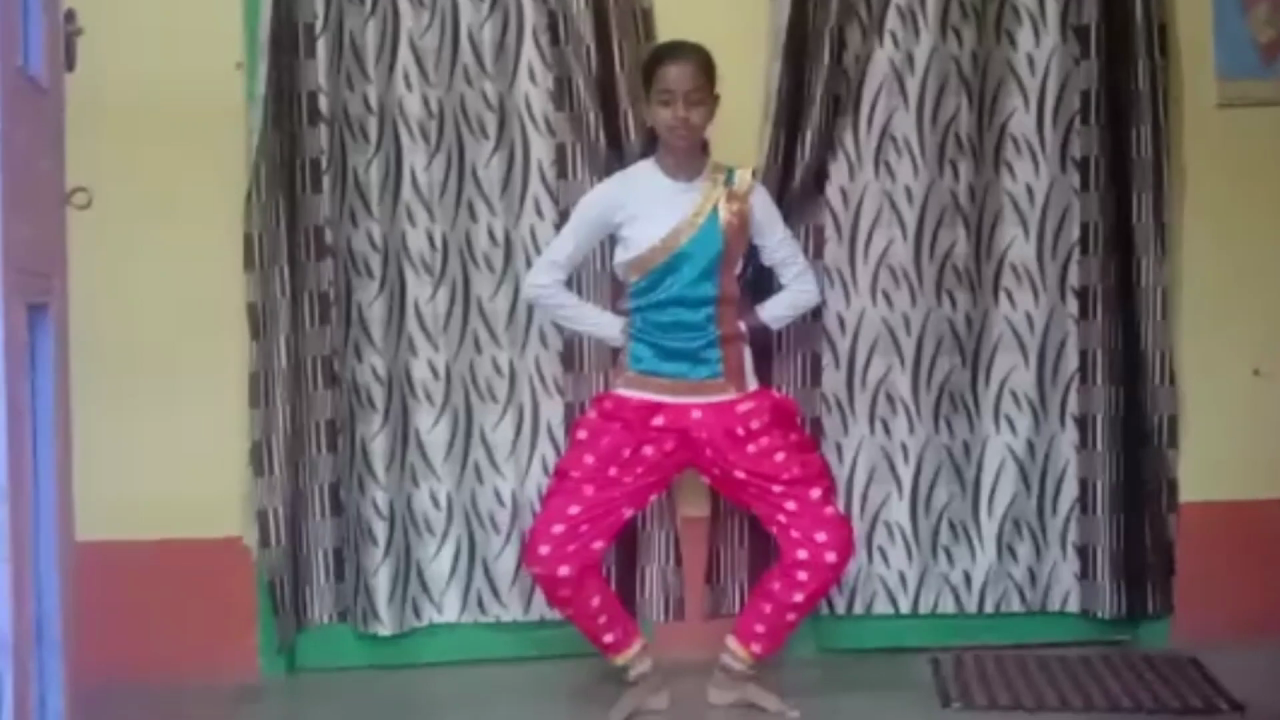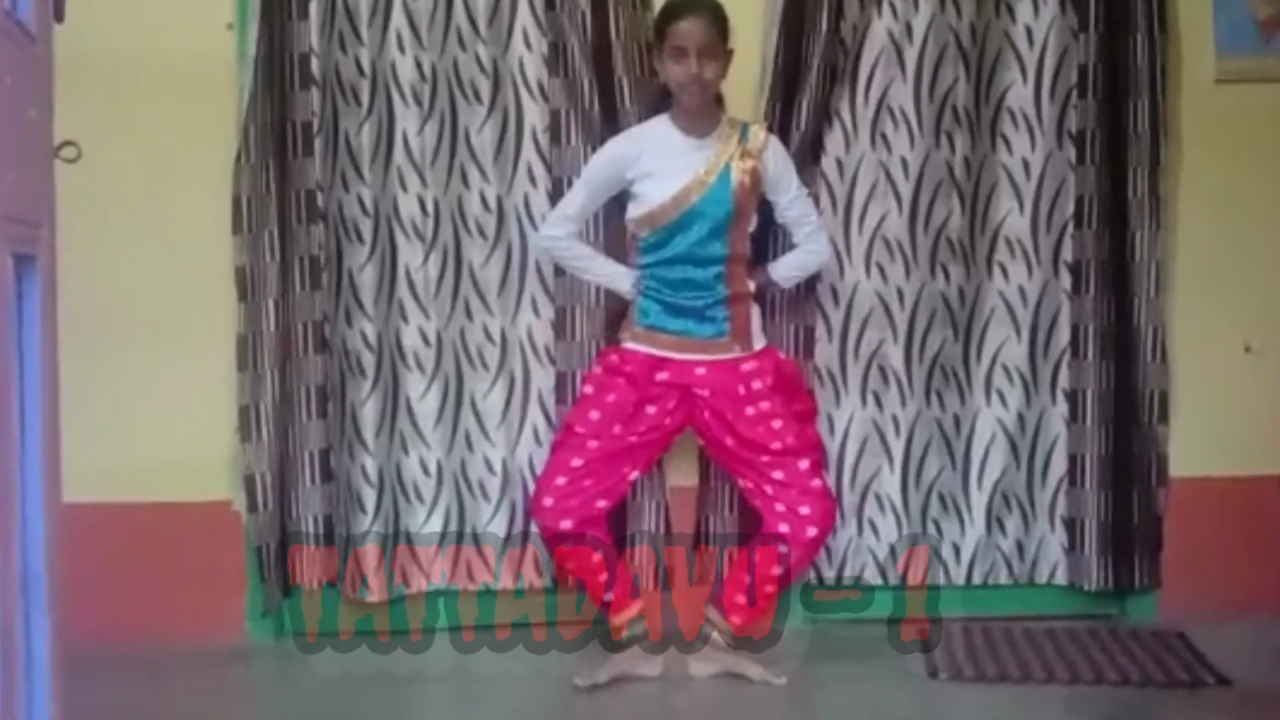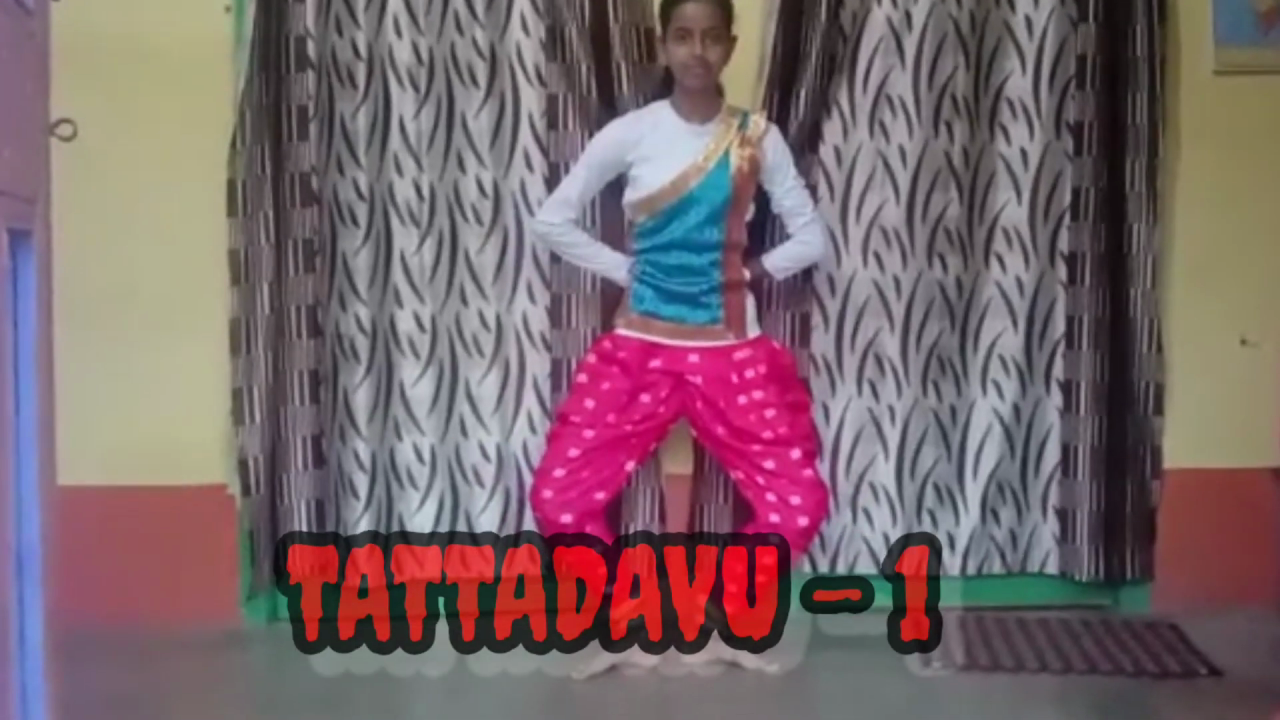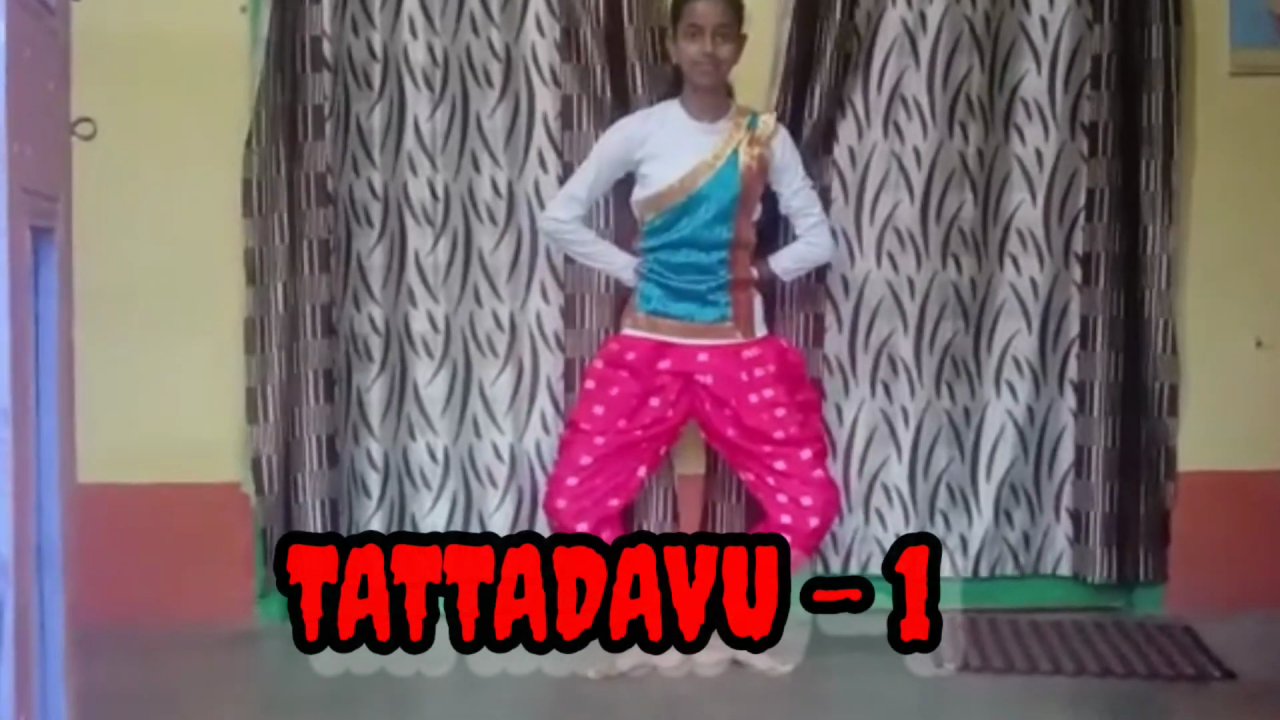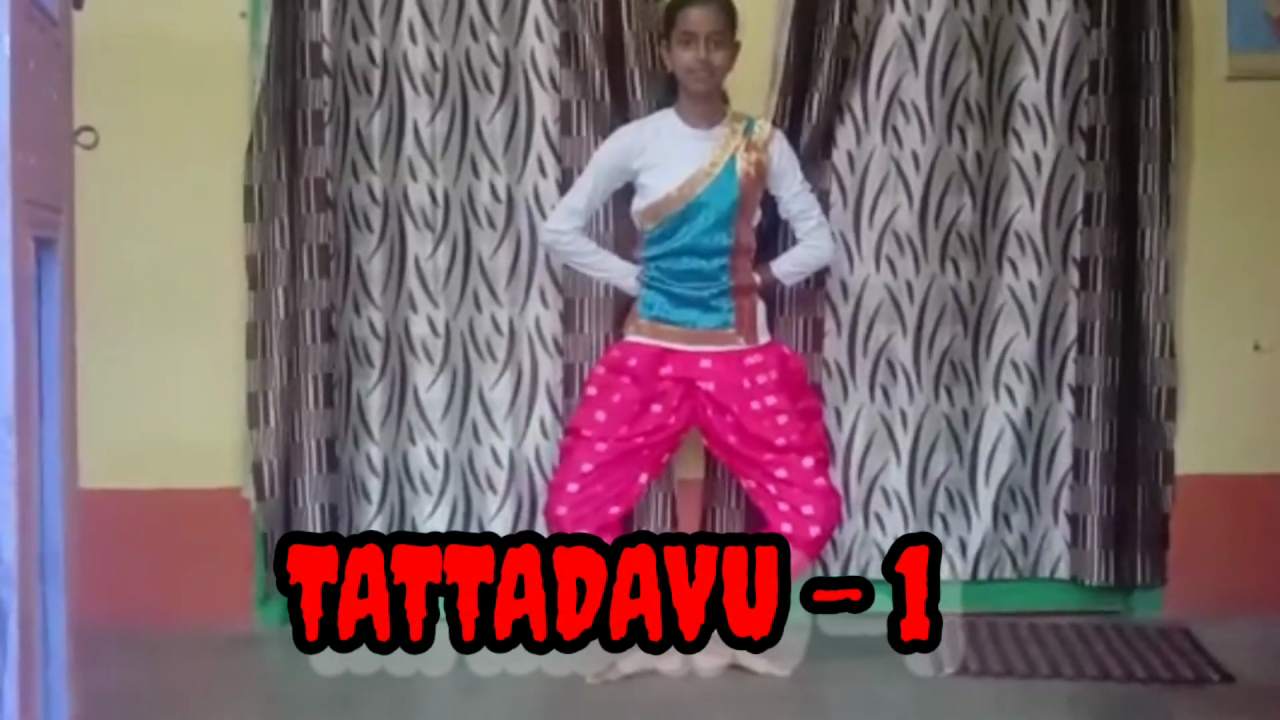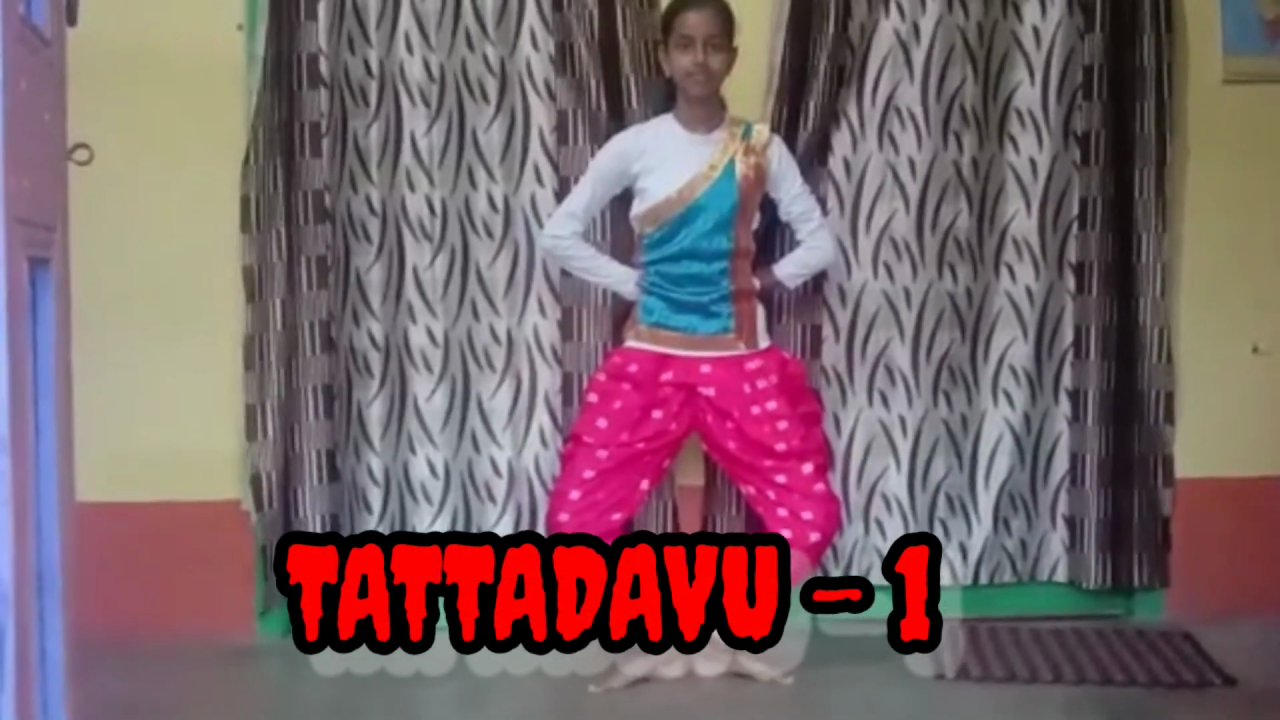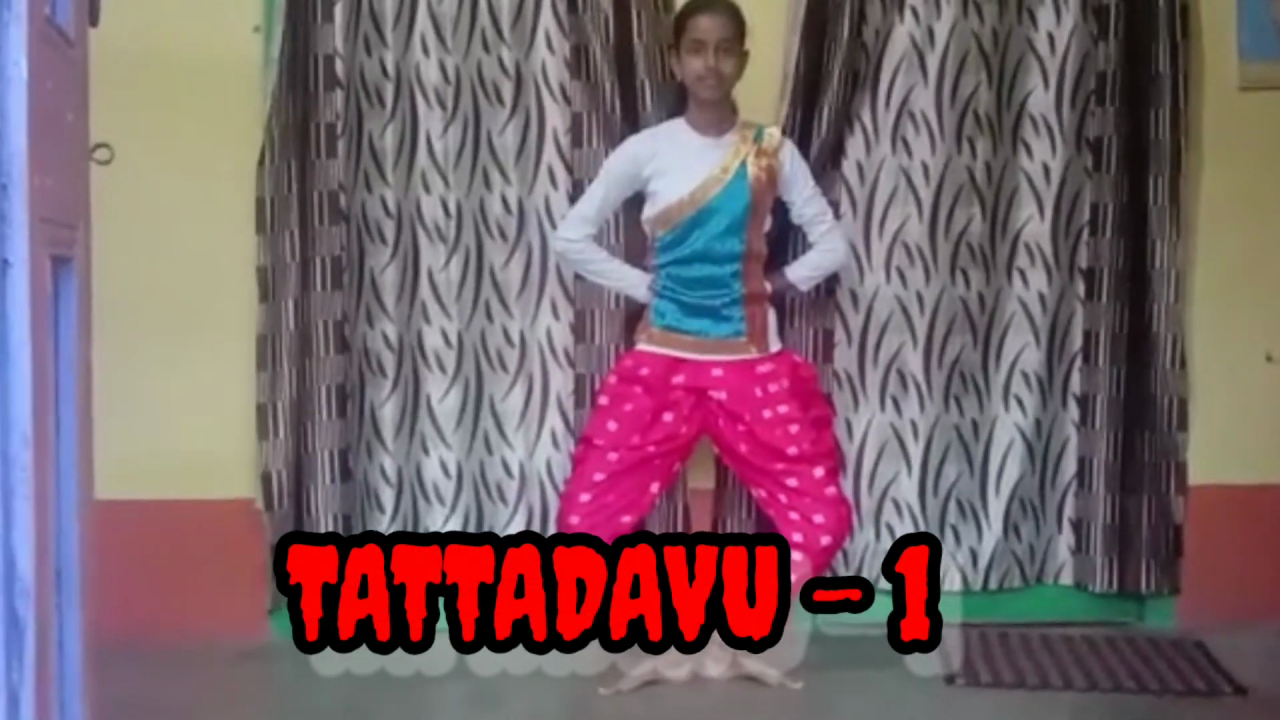
dt=0.5s
person 1, frame 1
left shoulder: (743, 193)
right shoulder: (616, 195)
left elbow: (804, 285)
right elbow: (541, 284)
left wrist: (747, 320)
right wrist: (617, 328)
left hip: (732, 405)
right hip: (640, 406)
left knee: (825, 541)
right knee: (552, 554)
person 1, frame 2
left shoulder: (758, 149)
right shoulder: (630, 149)
left elbow: (816, 246)
right elbow: (554, 235)
left wrist: (757, 279)
right wrist: (628, 281)
left hip: (737, 363)
right hip: (646, 361)
left knee: (807, 514)
right knee: (560, 507)
left ankle: (719, 637)
right ankle: (632, 637)
person 1, frame 3
left shoulder: (758, 137)
right shoulder: (630, 133)
left elbow: (812, 237)
right elbow: (551, 220)
left wrist: (752, 269)
right wrist: (626, 268)
left hip: (730, 350)
right hip: (640, 348)
left knee: (799, 501)
right knee: (559, 496)
person 1, frame 4
left shoulder: (767, 140)
right shoulder: (638, 133)
left elbow: (818, 242)
right elbow: (558, 219)
left wrist: (760, 271)
right wrist: (633, 271)
left hip: (741, 355)
right hip: (650, 351)
left knee: (807, 505)
right knee: (575, 503)
person 1, frame 5
left shoulder: (763, 143)
right shoulder: (636, 141)
left elbow: (819, 242)
right elbow: (559, 230)
left wrist: (761, 276)
right wrist: (633, 277)
left hip: (740, 356)
right hip: (650, 354)
left knee: (811, 508)
right knee: (574, 509)
person 1, frame 6
left shoulder: (762, 148)
right shoulder: (634, 146)
left elbow: (821, 243)
right elbow: (558, 235)
left wrist: (763, 280)
right wrist: (634, 283)
left hip: (741, 360)
right hip: (651, 359)
left knee: (812, 514)
right knee: (576, 517)
person 1, frame 7
left shoulder: (774, 152)
right shoulder: (645, 150)
left elbow: (833, 245)
right elbow: (570, 238)
left wrist: (773, 285)
right wrist: (645, 286)
left hip: (752, 365)
right hip: (661, 363)
left knee: (822, 519)
right knee: (586, 521)
